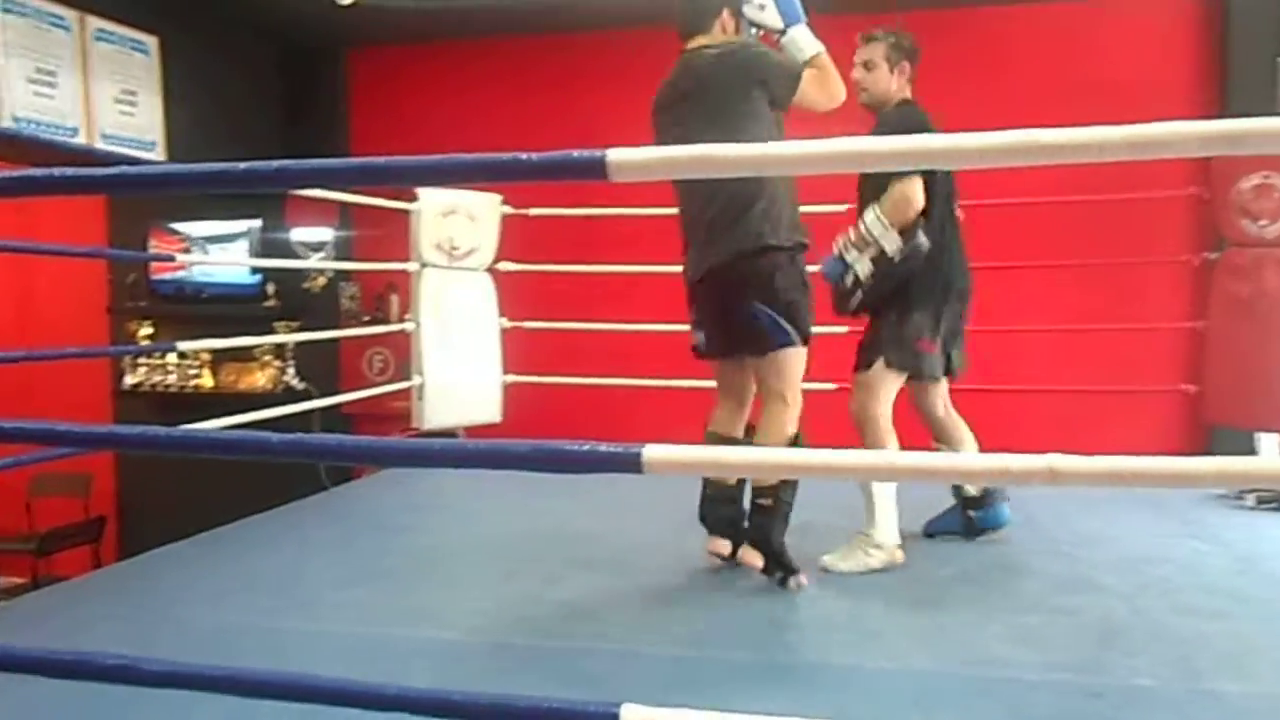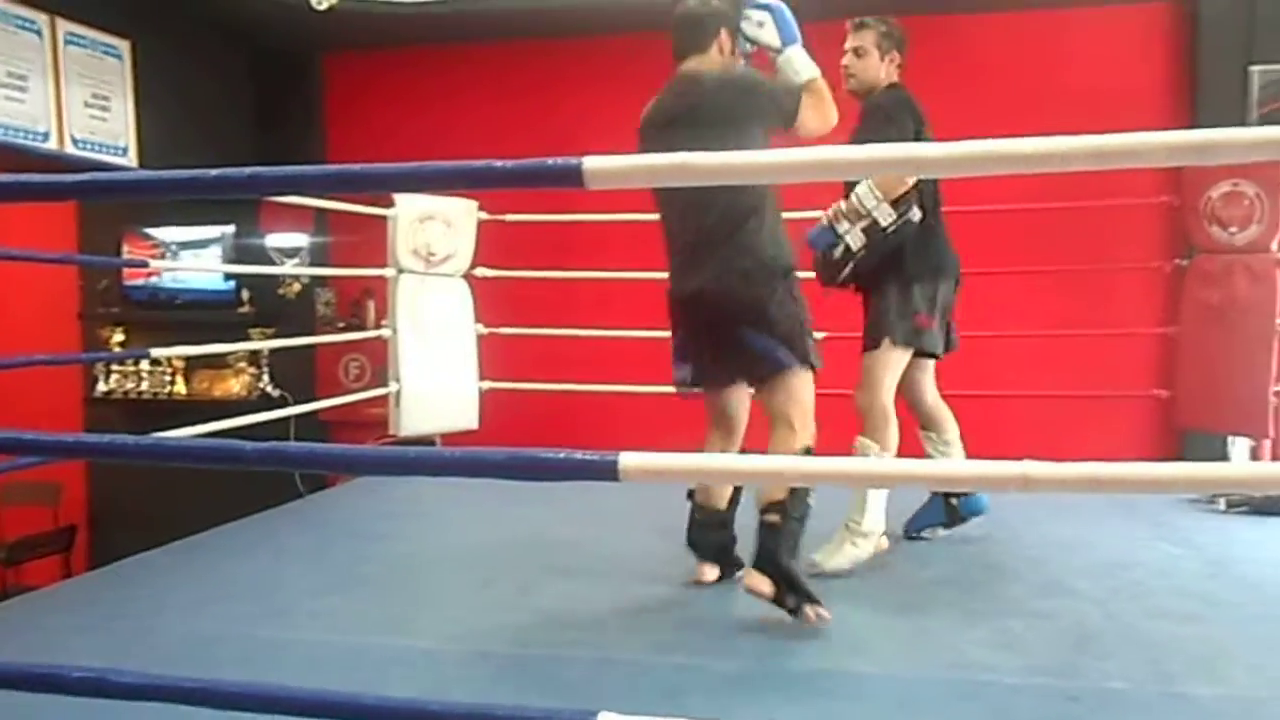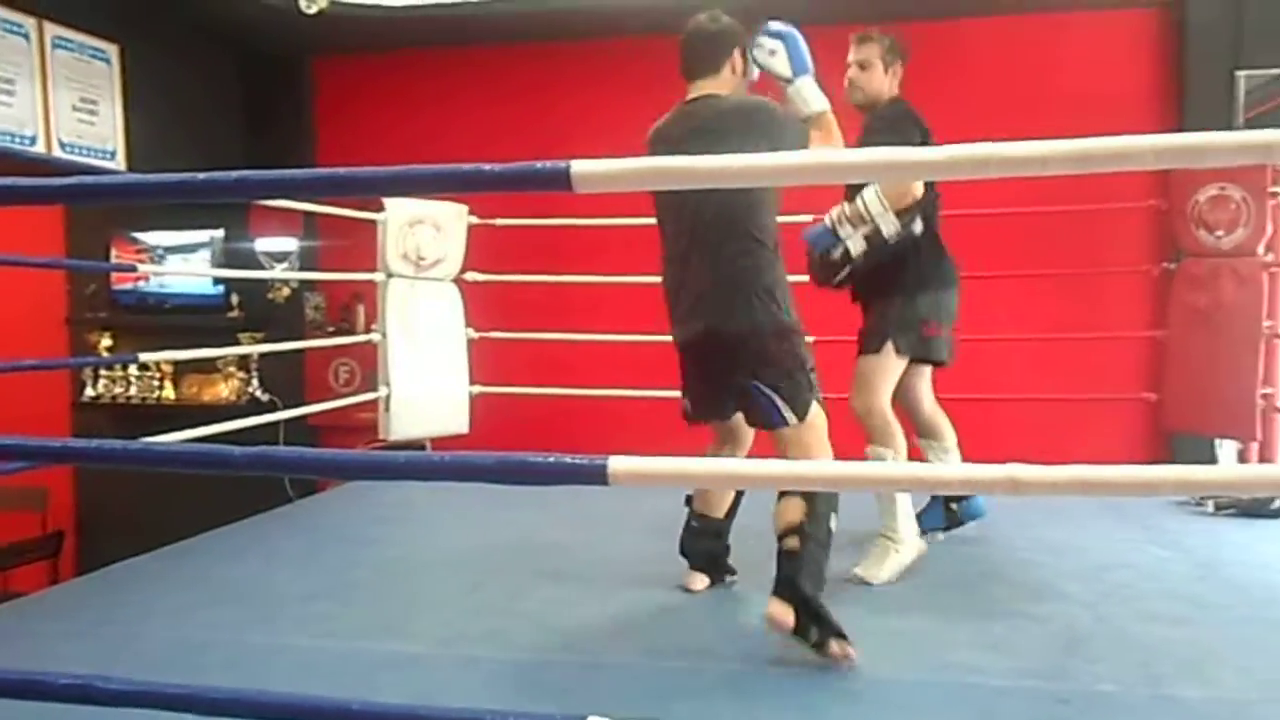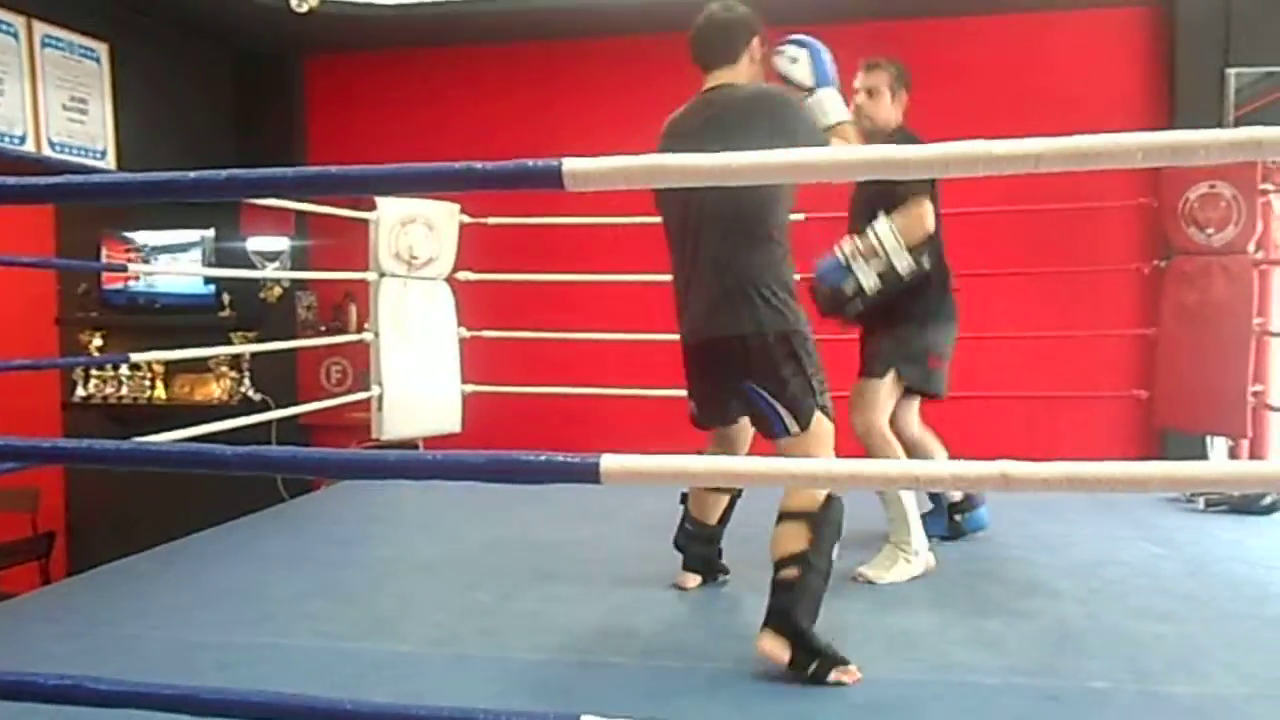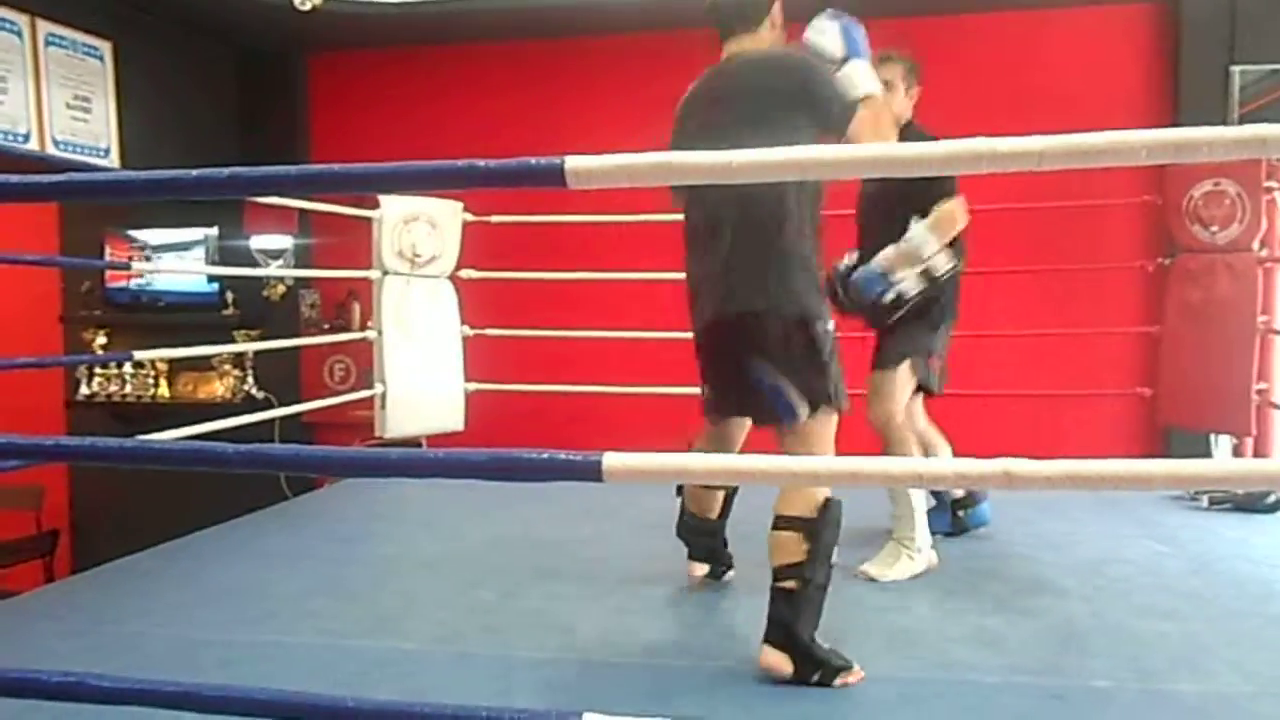
dt=0.1s
person 1, frame 1
left shoulder: (670, 94)
right shoulder: (740, 64)
right elbow: (829, 94)
left hip: (707, 263)
right hip: (761, 250)
left knee: (733, 394)
right knee: (782, 395)
left ankle: (723, 526)
right ankle: (764, 540)
person 1, frame 2
left shoulder: (656, 117)
right shoulder: (746, 87)
right elbow: (824, 122)
left hip: (693, 291)
right hip: (754, 281)
left knee: (728, 421)
right knee: (794, 421)
left ankle: (714, 553)
right ankle: (774, 565)
person 1, frame 3
left shoulder: (661, 137)
right shoulder: (754, 116)
right elbow: (829, 150)
right wrist: (800, 76)
left hip: (694, 322)
right hip: (754, 318)
left knee: (732, 437)
right knee: (809, 452)
left ankle: (703, 559)
right ankle: (797, 595)
person 1, frame 4
left shoulder: (676, 130)
right shoulder: (773, 108)
right wrist: (821, 87)
left hip: (700, 319)
right hip: (761, 318)
left knee: (731, 438)
right knee: (813, 464)
left ankle: (696, 559)
right ankle: (789, 631)
person 1, frame 5
left shoulder: (694, 102)
right shoulder: (795, 72)
right elbow: (881, 141)
right wrist: (853, 62)
left hip: (714, 300)
right hip: (781, 298)
left knee: (724, 431)
right knee: (811, 460)
left ankle: (702, 548)
right ankle: (789, 639)
person 2, frame 1
left shoulder: (897, 126)
right shoulder: (915, 126)
left elbow: (909, 199)
left wrist: (850, 254)
right wrist: (868, 260)
left hip: (919, 291)
right hip: (939, 285)
left knee: (869, 407)
right knee: (932, 402)
left ankle: (880, 539)
right ankle: (981, 502)
person 2, frame 2
left shoulder: (887, 108)
right shoulder: (883, 114)
left elbow: (899, 176)
left wrist: (841, 222)
right wrist: (852, 231)
left hip: (909, 272)
right hip: (904, 270)
left knee: (873, 395)
right knee: (917, 389)
left ankle: (864, 529)
right ankle: (959, 493)
person 2, frame 3
left shoulder: (893, 120)
right shoulder: (888, 125)
left elbow: (907, 187)
left wrist: (839, 228)
right wrist: (848, 240)
left hip: (911, 282)
right hip: (903, 280)
left knee: (869, 400)
right knee: (914, 397)
left ankle: (899, 535)
right ankle: (959, 497)
person 2, frame 4
left shoulder: (901, 151)
left elbow: (920, 218)
left wrist: (848, 263)
right wrist: (848, 272)
left hip: (914, 310)
right hip: (895, 309)
left knee: (867, 420)
right knee: (900, 421)
left ankle: (908, 546)
right ankle: (962, 505)
person 2, frame 5
left shoulder: (920, 148)
left elbow: (952, 215)
left wrist: (892, 267)
right wrist: (857, 274)
left hip: (921, 304)
right hip: (901, 304)
left knee: (886, 412)
right knee: (906, 414)
left ankle: (912, 543)
right ankle: (965, 501)
